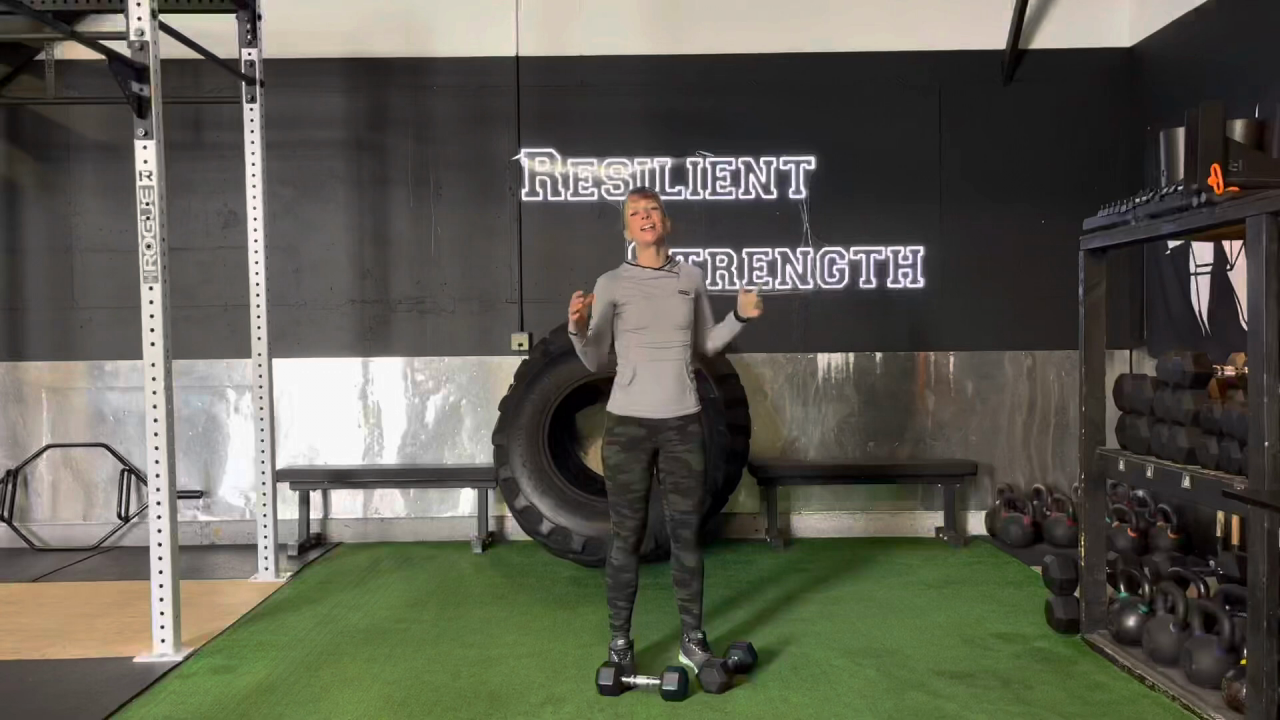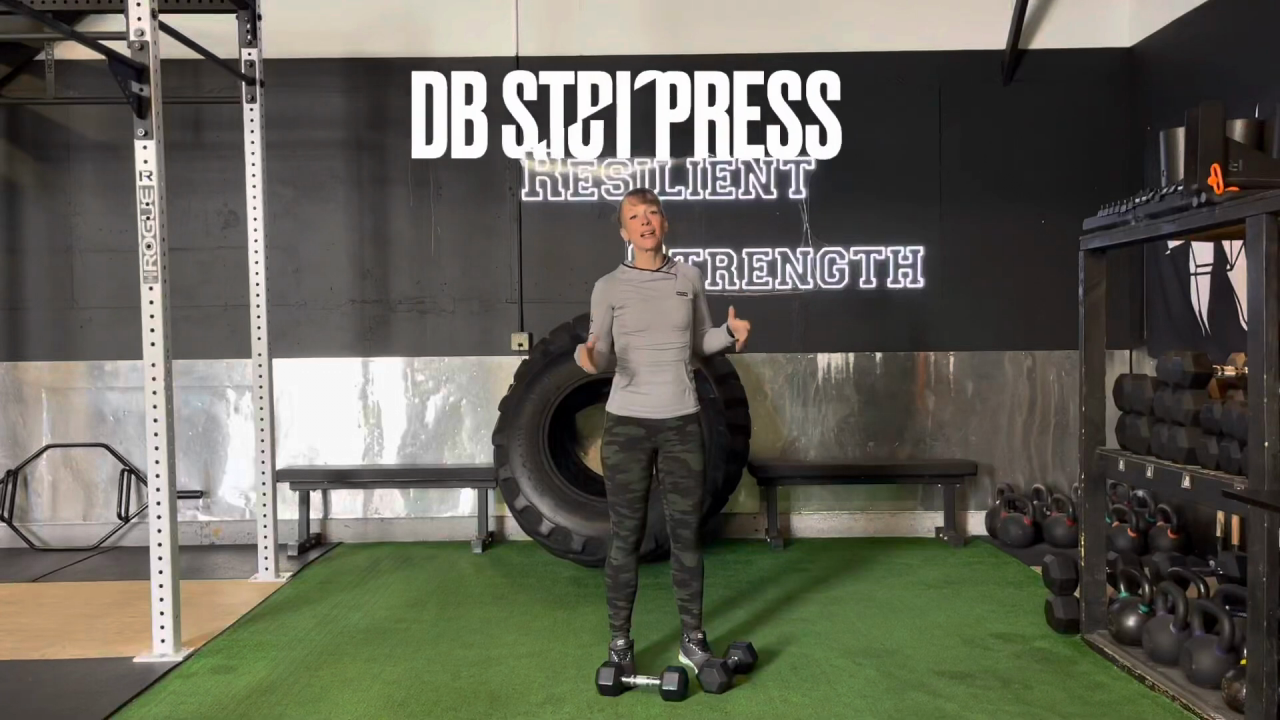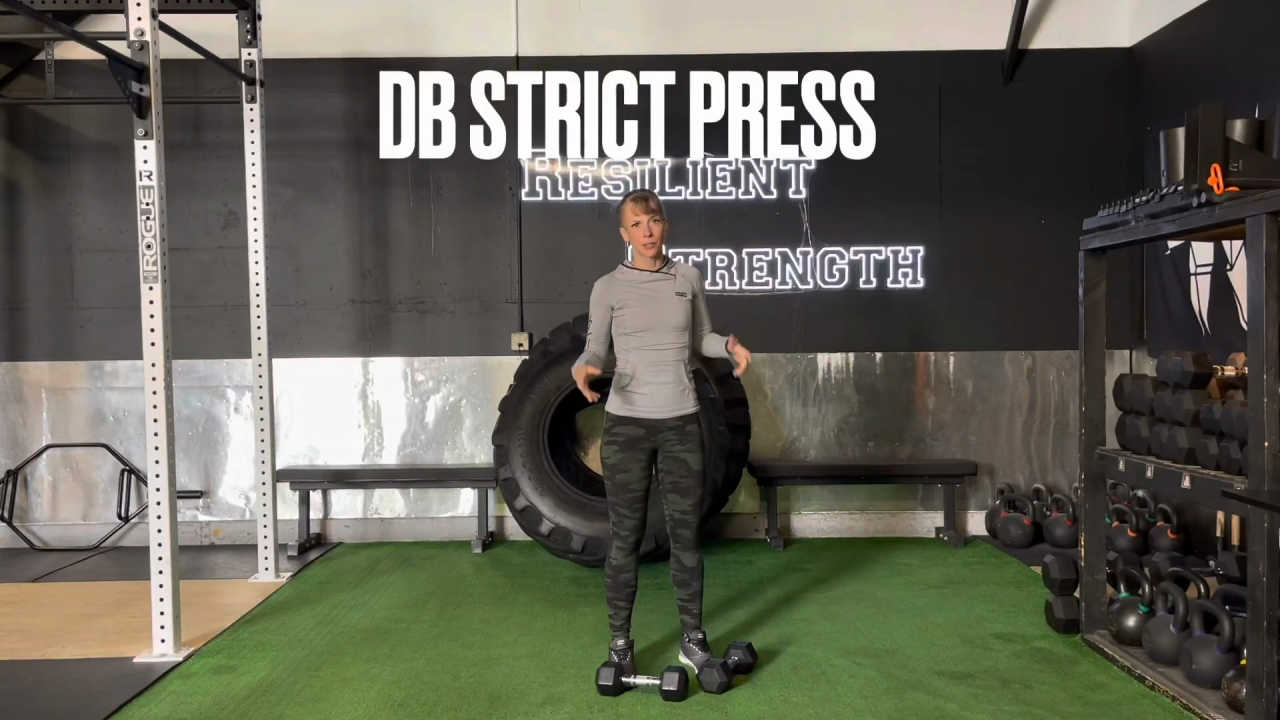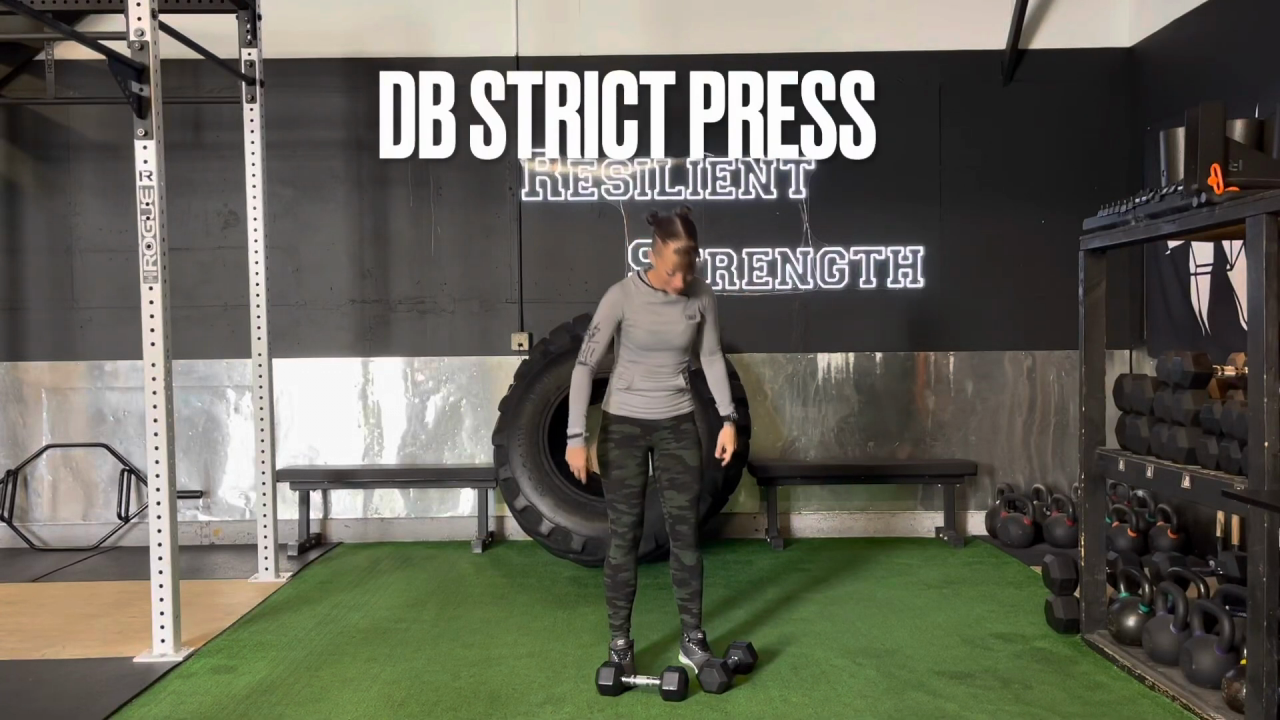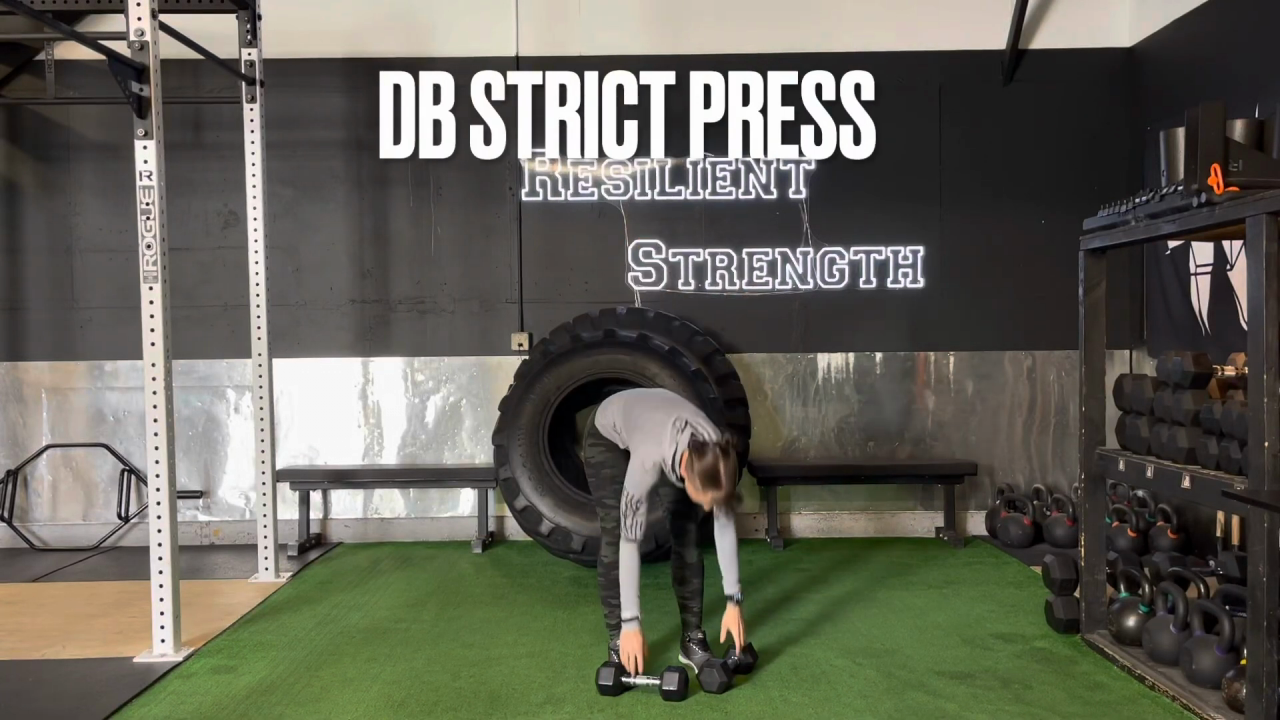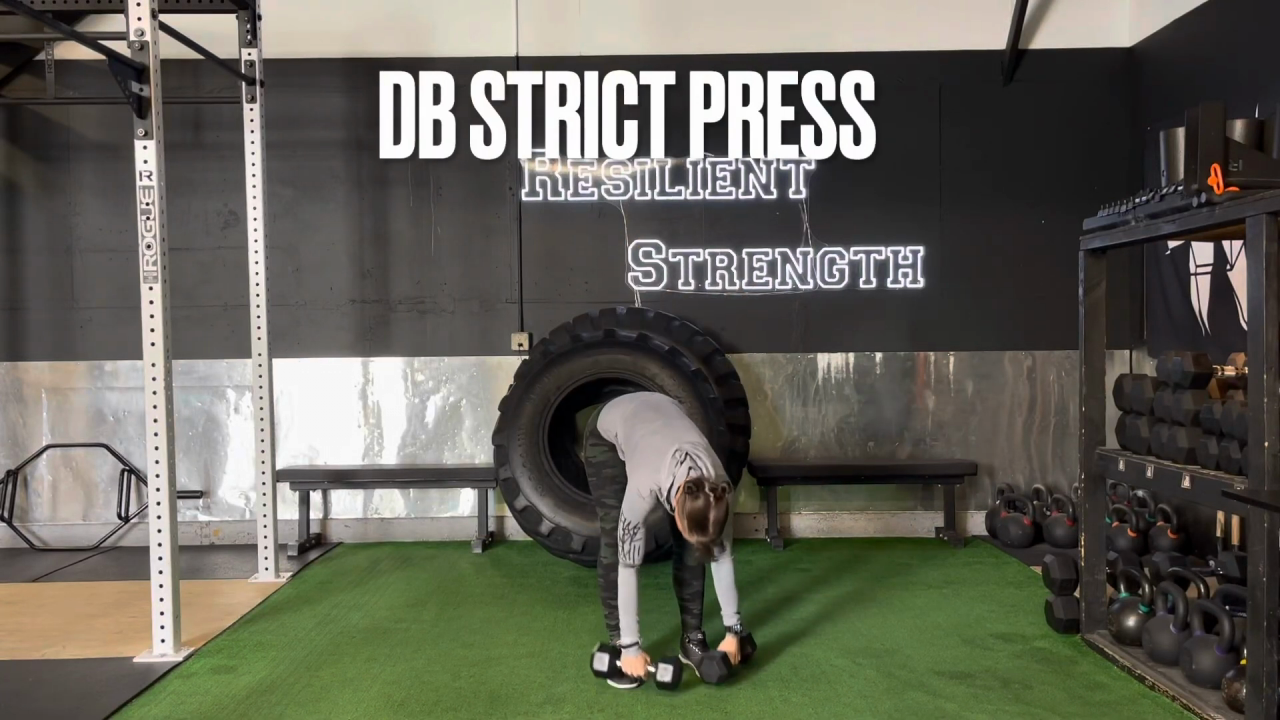
dt=0.5s
person 1, frame 1
left shoulder: (691, 277)
right shoulder: (610, 283)
left elbow: (706, 344)
right elbow: (595, 360)
left wrist: (740, 316)
right wrist: (578, 327)
left hip: (682, 422)
right hip: (628, 422)
left knee: (686, 533)
right knee: (626, 536)
left ankle: (692, 637)
right ankle: (619, 640)
person 1, frame 2
left shoulder: (688, 277)
right shoulder: (608, 287)
right elbow: (600, 358)
left wrist: (730, 332)
right wrist: (589, 356)
left hip: (681, 423)
right hip: (626, 423)
left knee: (686, 533)
right knee: (625, 536)
left ankle: (693, 636)
right ankle: (620, 640)
person 1, frame 3
left shoulder: (688, 278)
right shoulder: (609, 287)
left elbow: (704, 339)
right elbow: (594, 351)
left wrist: (729, 347)
right wrist: (582, 368)
left hip: (681, 423)
right hip: (628, 424)
left knee: (686, 533)
right knee: (625, 536)
left ankle: (693, 637)
right ankle: (619, 641)
person 1, frame 4
left shoulder: (701, 297)
right shoulder: (622, 296)
left elbow: (712, 357)
right elbow: (585, 364)
left wrist: (727, 417)
right wrist: (576, 435)
left hip: (677, 423)
right hip: (623, 423)
left knee: (685, 531)
right knee: (624, 533)
left ankle: (693, 637)
right ankle: (620, 641)
person 1, frame 5
left shoulder: (719, 462)
right shoulder: (651, 458)
left elbow: (725, 529)
right elbow: (629, 541)
left wrist: (733, 601)
right wrist: (630, 622)
right hip: (609, 434)
left knee: (686, 537)
right knee: (614, 534)
left ankle: (693, 637)
right ankle: (618, 643)
person 1, frame 6
left shoulder: (717, 490)
right shoulder: (646, 485)
left elbow: (722, 558)
right elbow: (629, 564)
left wrist: (733, 630)
right wrist: (631, 647)
right hip: (609, 432)
left knee: (690, 547)
right knee: (616, 538)
left ankle: (693, 638)
right ankle: (617, 645)
